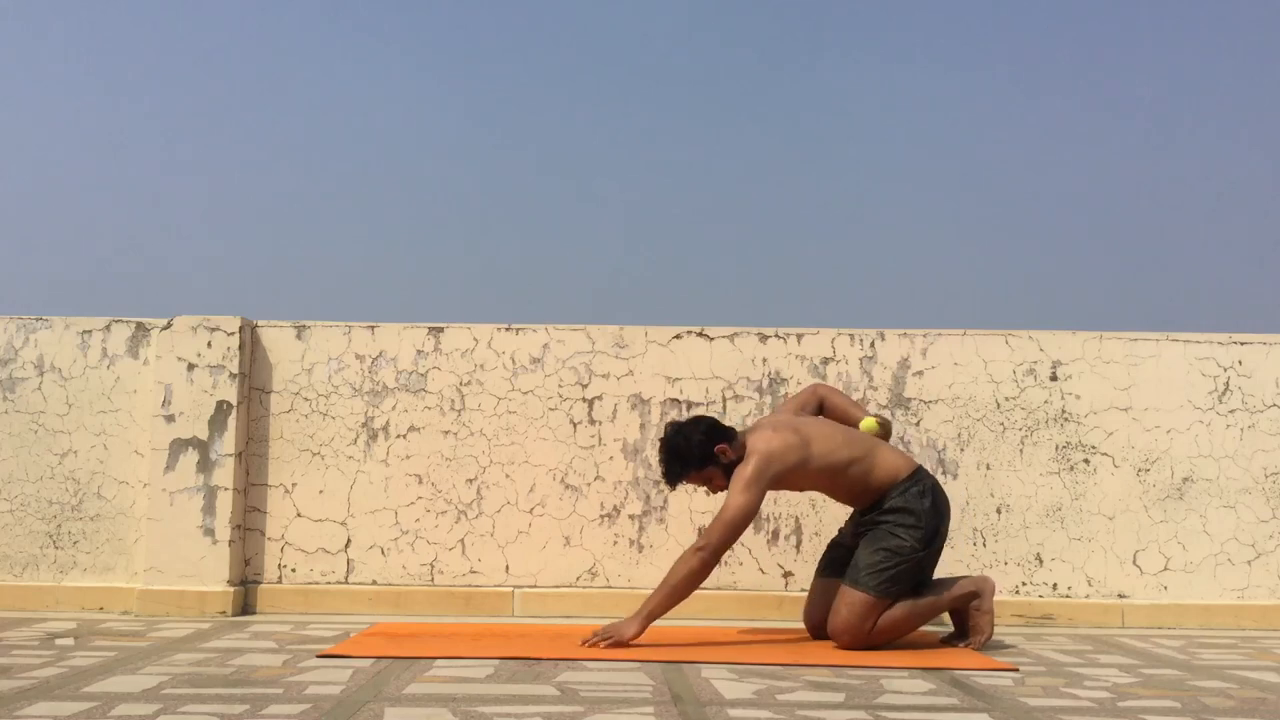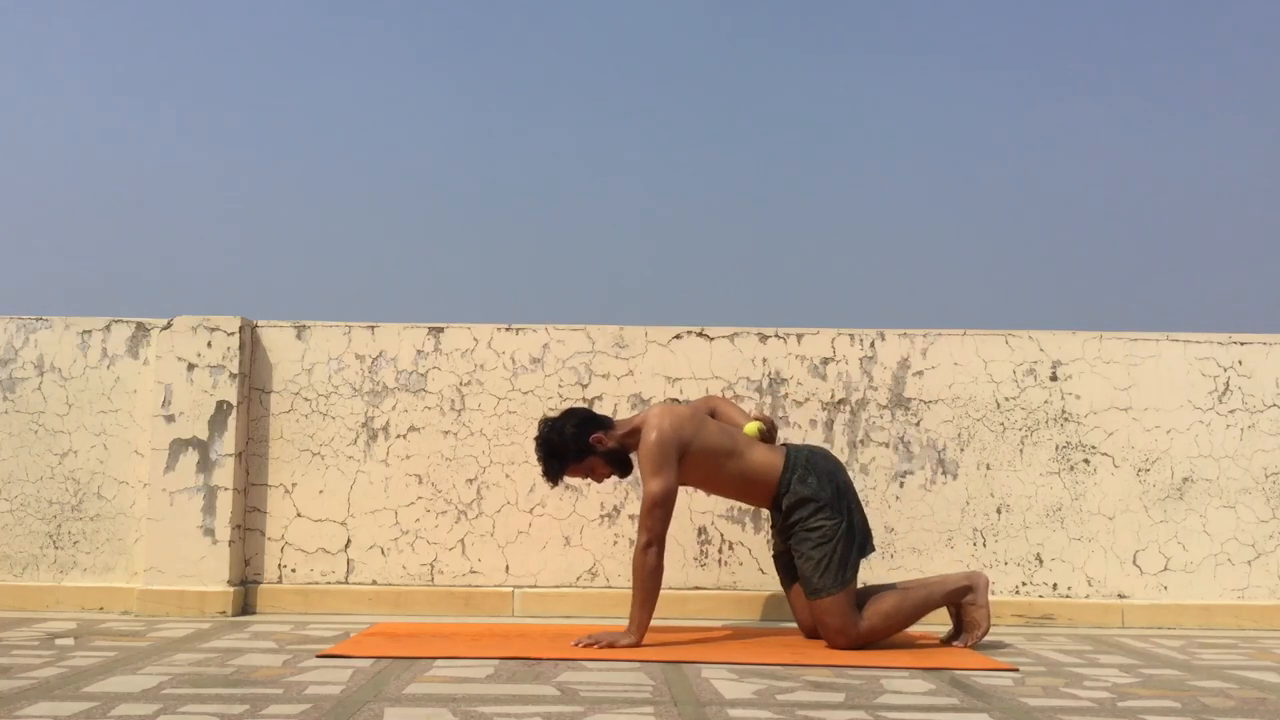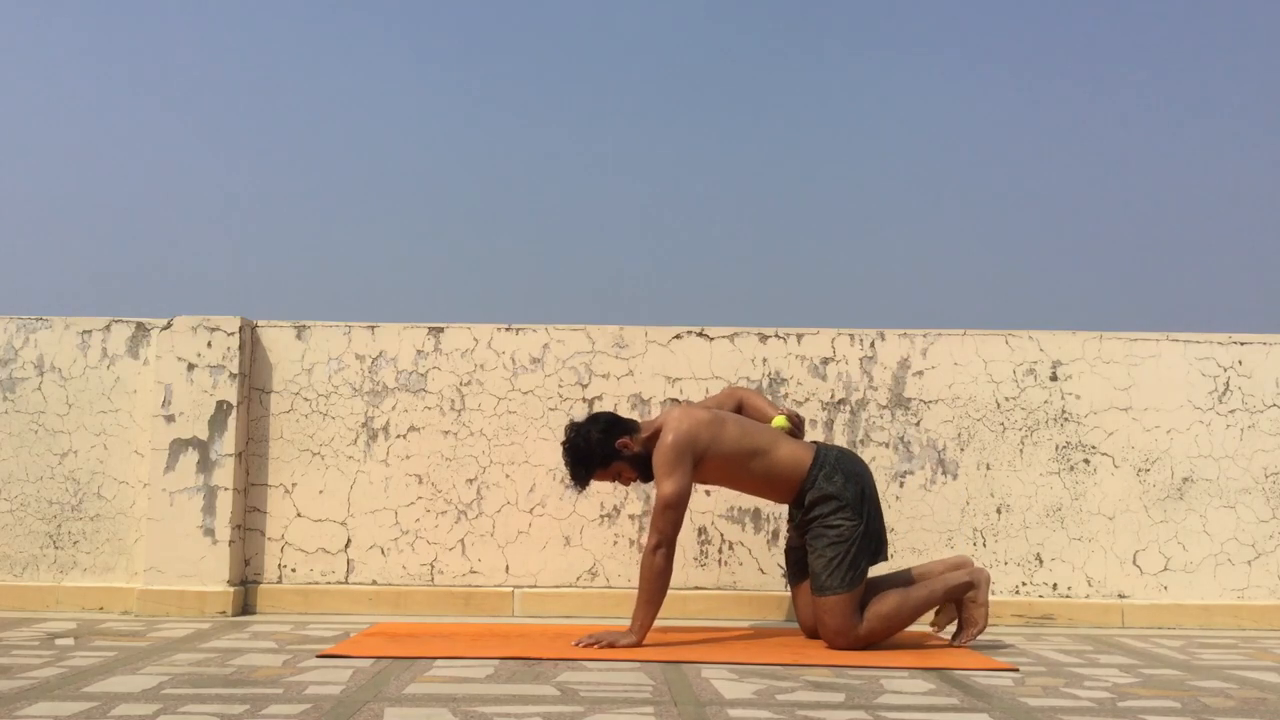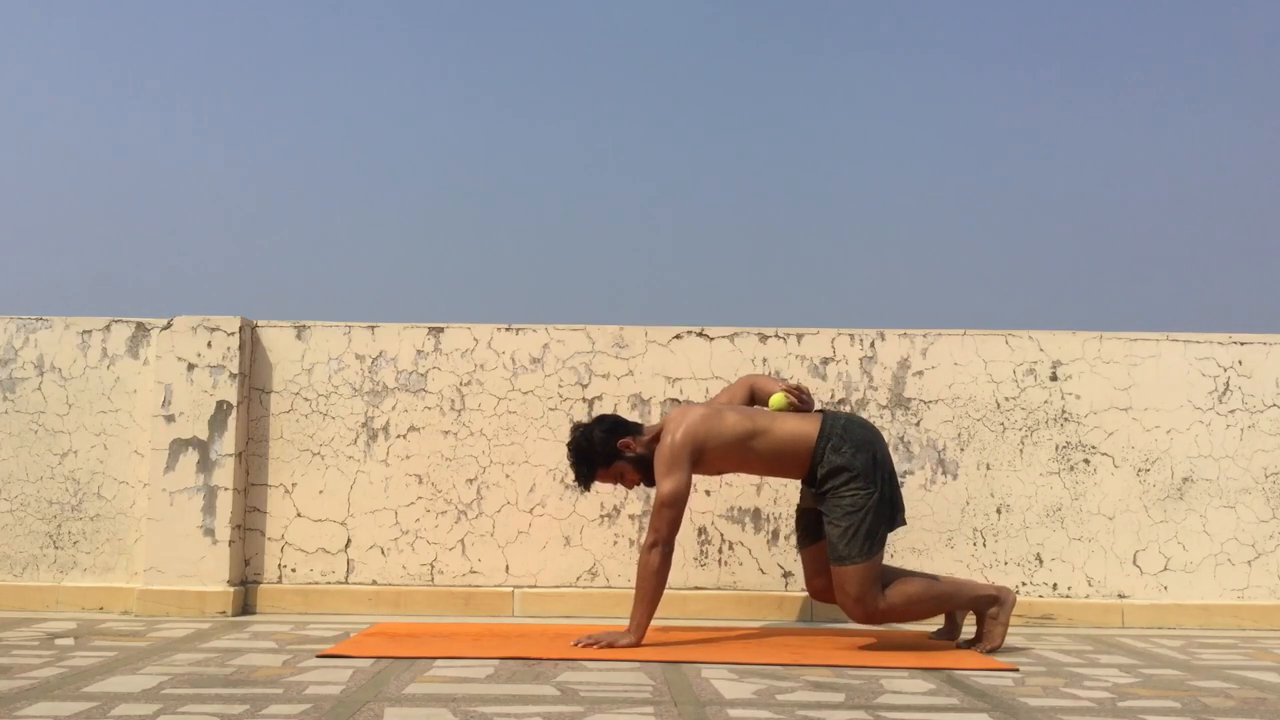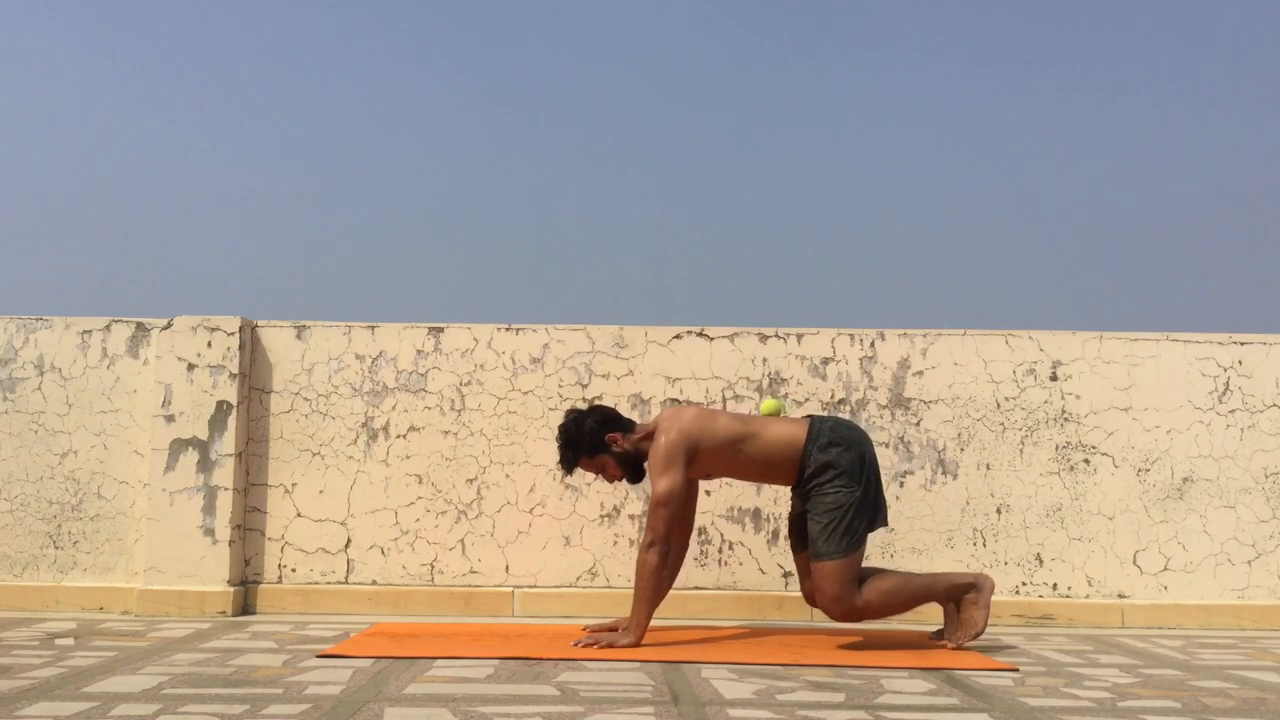
dt=1s
person 1, frame 1
left shoulder: (758, 459)
right shoulder: (769, 427)
left elbow: (705, 551)
right elbow: (818, 392)
left wrist: (639, 620)
right wrist: (866, 424)
left hip: (910, 505)
right hip: (875, 507)
left knee: (848, 632)
right knee: (817, 624)
left ankle: (966, 592)
right ankle: (945, 593)
person 1, frame 2
left shoulder: (656, 437)
right shoulder: (658, 425)
left elbow: (650, 543)
right elbow: (712, 403)
left wrist: (633, 632)
right wrist: (750, 427)
left hip: (810, 488)
right hip: (794, 495)
left knee: (844, 634)
right knee: (815, 625)
left ankle: (961, 586)
right ankle: (945, 590)
person 1, frame 3
left shoulder: (672, 441)
right shoulder: (678, 422)
left elbow: (660, 545)
right elbow: (737, 395)
left wrist: (635, 632)
right wrist: (778, 418)
left hip: (834, 487)
right hip: (814, 494)
left knee: (844, 634)
right knee: (815, 624)
left ankle: (962, 582)
right ankle: (941, 573)
person 1, frame 4
left shoulder: (673, 443)
right shoulder: (689, 425)
left elbow: (657, 544)
right elbow: (750, 382)
left wrist: (634, 632)
right wrist: (784, 393)
left hip: (847, 453)
right hip: (830, 458)
left knee: (864, 605)
right knee: (825, 587)
left ankle: (988, 596)
right ankle: (953, 594)
person 1, frame 5
left shoulder: (667, 443)
right shoulder: (678, 445)
left elbow: (654, 543)
right elbow: (677, 540)
left wrist: (634, 632)
right wrist: (639, 613)
left hip: (835, 455)
right hip: (819, 465)
left knee: (841, 603)
right knee: (819, 593)
left ankle: (966, 585)
right ankle: (943, 593)
